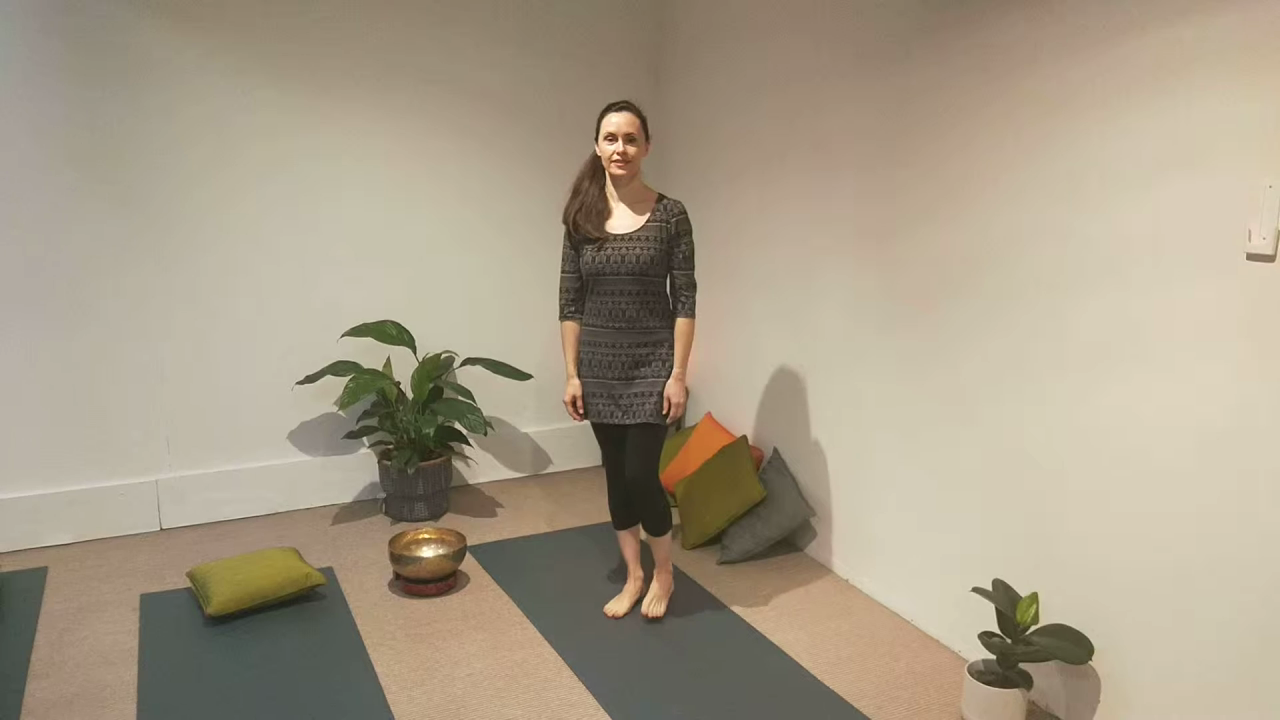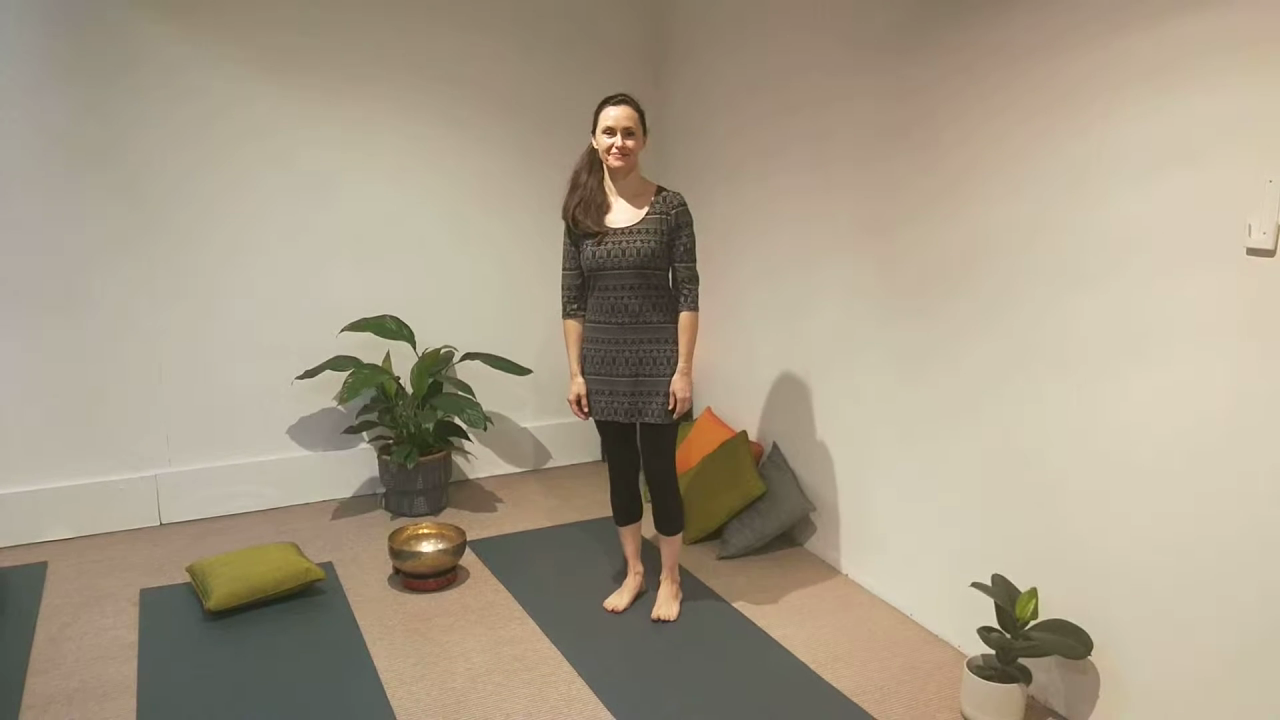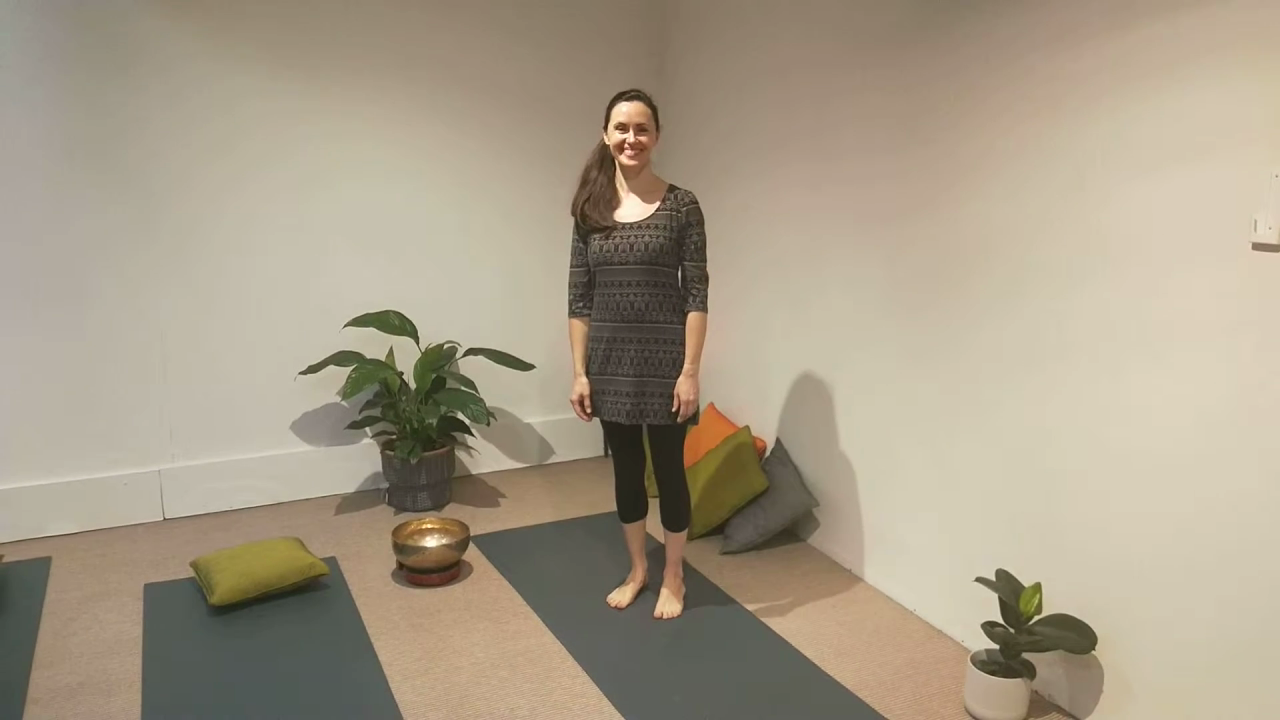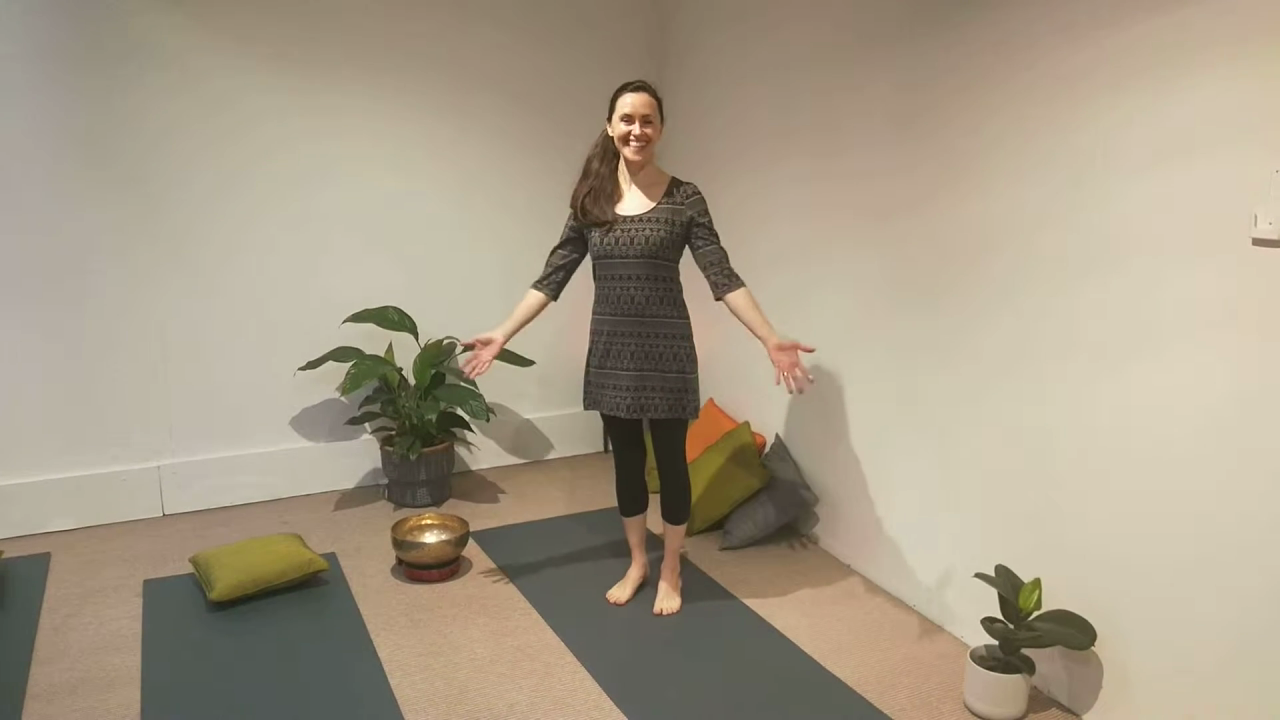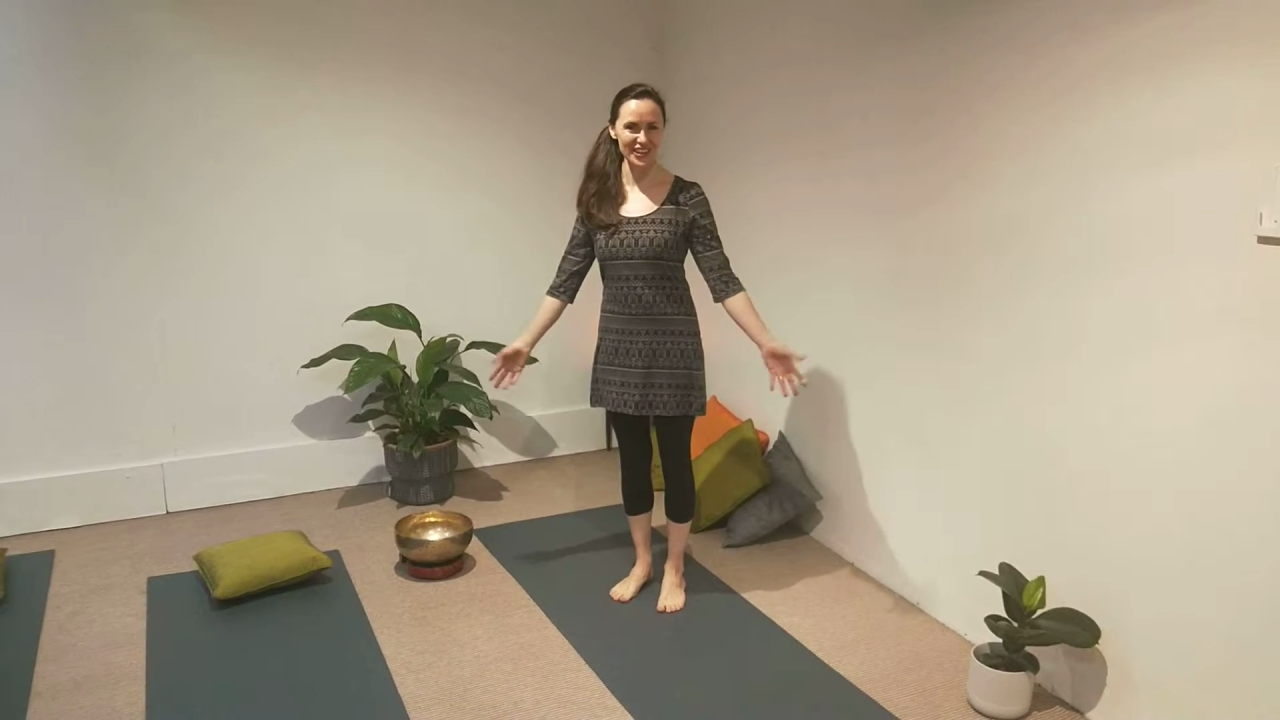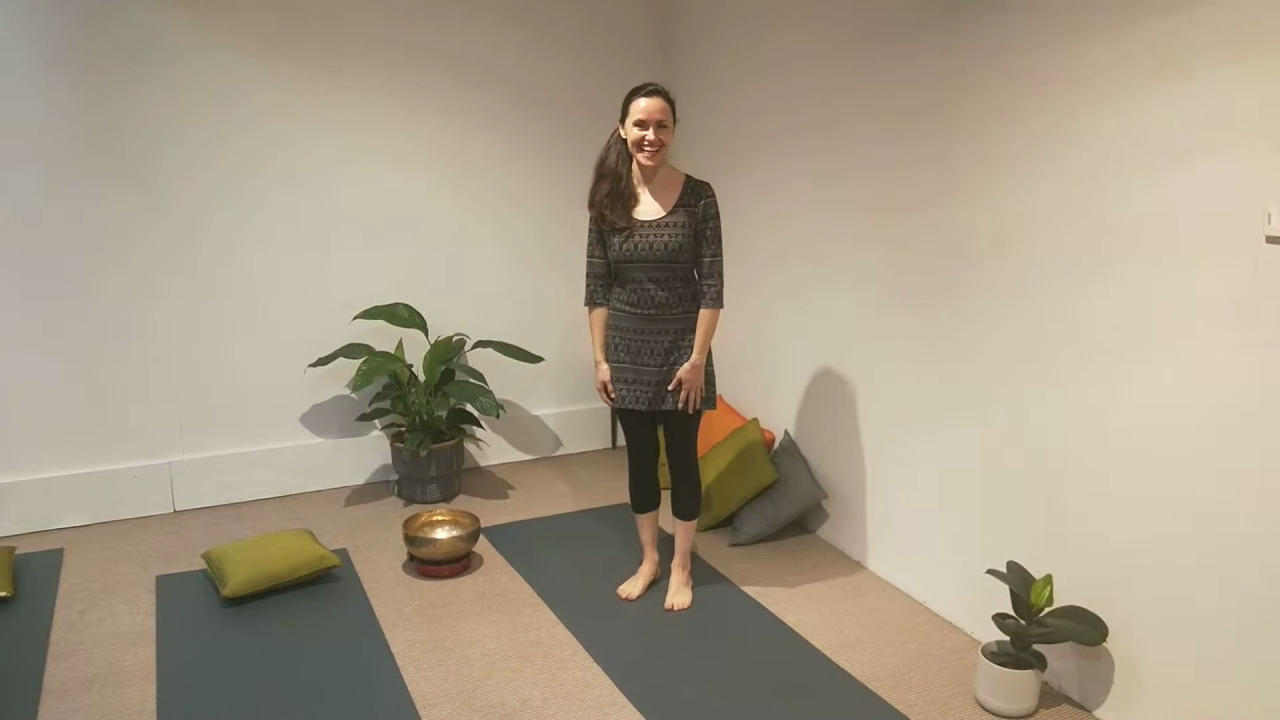
dt=0.7s
person 1, frame 1
left shoulder: (670, 215)
right shoulder: (582, 216)
left elbow: (685, 300)
right elbow: (570, 301)
left wrist: (678, 374)
right wrist: (571, 374)
left hip: (651, 362)
right hip: (599, 365)
left knee: (640, 473)
right knee: (615, 474)
left ankle: (663, 571)
right ankle: (634, 576)
person 1, frame 2
left shoulder: (670, 206)
right shoulder: (581, 211)
left elbow: (687, 293)
right elbow: (573, 298)
left wrist: (684, 368)
right wrist: (576, 372)
left hip: (656, 358)
right hip: (603, 361)
left knee: (659, 469)
right knee: (620, 468)
left ankle: (670, 579)
right ankle: (633, 572)
person 1, frame 3
left shoulder: (682, 206)
right shoulder: (590, 208)
left elbow: (696, 296)
right elbow: (579, 298)
left wrist: (690, 371)
right wrist: (579, 372)
left hip: (663, 357)
right hip: (609, 359)
left knee: (668, 468)
right knee: (626, 468)
left ankle: (673, 576)
right ankle: (637, 568)
person 1, frame 4
left shoulder: (684, 198)
right shoulder: (591, 198)
left elbow: (722, 277)
right elbow: (552, 277)
left wrist: (771, 339)
right wrist: (502, 334)
left hip: (665, 349)
right hip: (610, 349)
left knee: (670, 460)
right knee: (627, 459)
left ankle: (671, 571)
right ankle: (637, 563)
person 1, frame 5
left shoulder: (687, 197)
right shoulder: (598, 200)
left elbow: (721, 278)
right elbow: (566, 279)
left wrist: (766, 342)
right wrist: (525, 342)
left hip: (672, 346)
right hip: (617, 347)
left knee: (675, 459)
right knee: (633, 458)
left ankle: (674, 569)
right ankle: (642, 561)
person 1, frame 6
left shoulder: (698, 196)
right shoulder: (608, 198)
left elbow: (712, 285)
right elbow: (598, 286)
left wrist: (698, 358)
right wrist: (599, 358)
left hip: (680, 346)
right hip: (627, 348)
left knee: (681, 458)
right knee: (640, 457)
left ankle: (681, 568)
right ankle: (648, 560)
